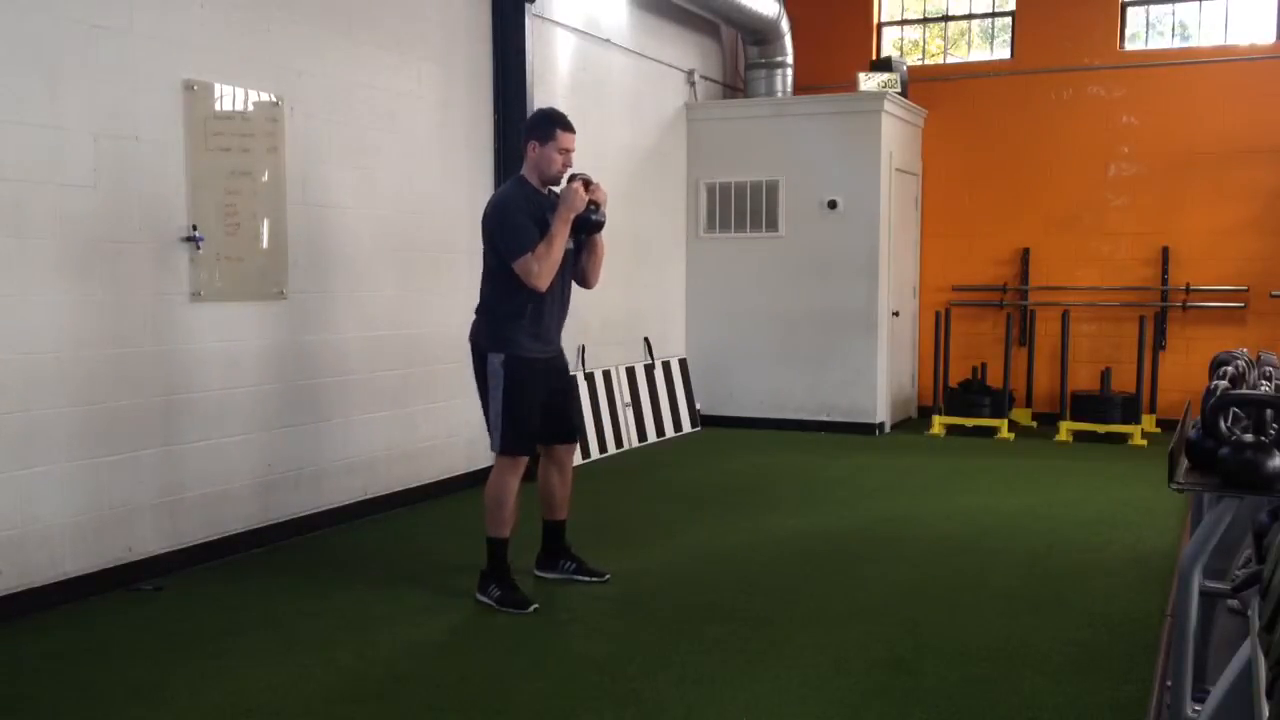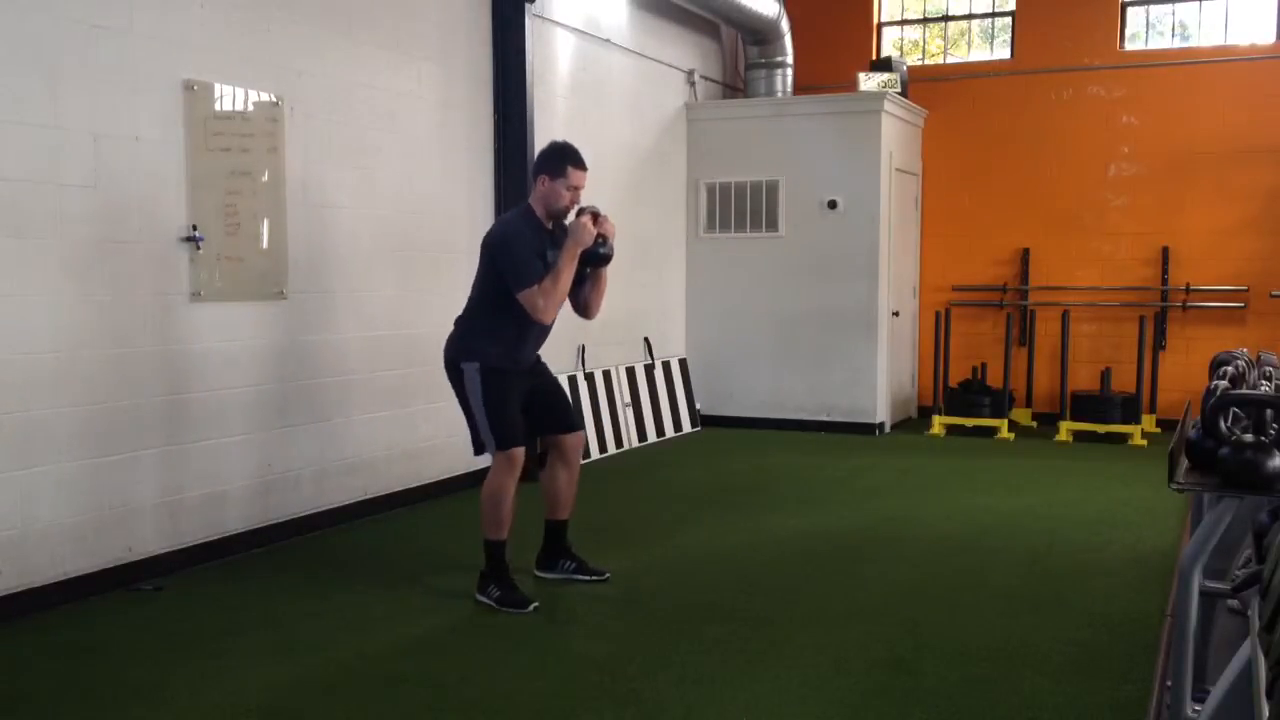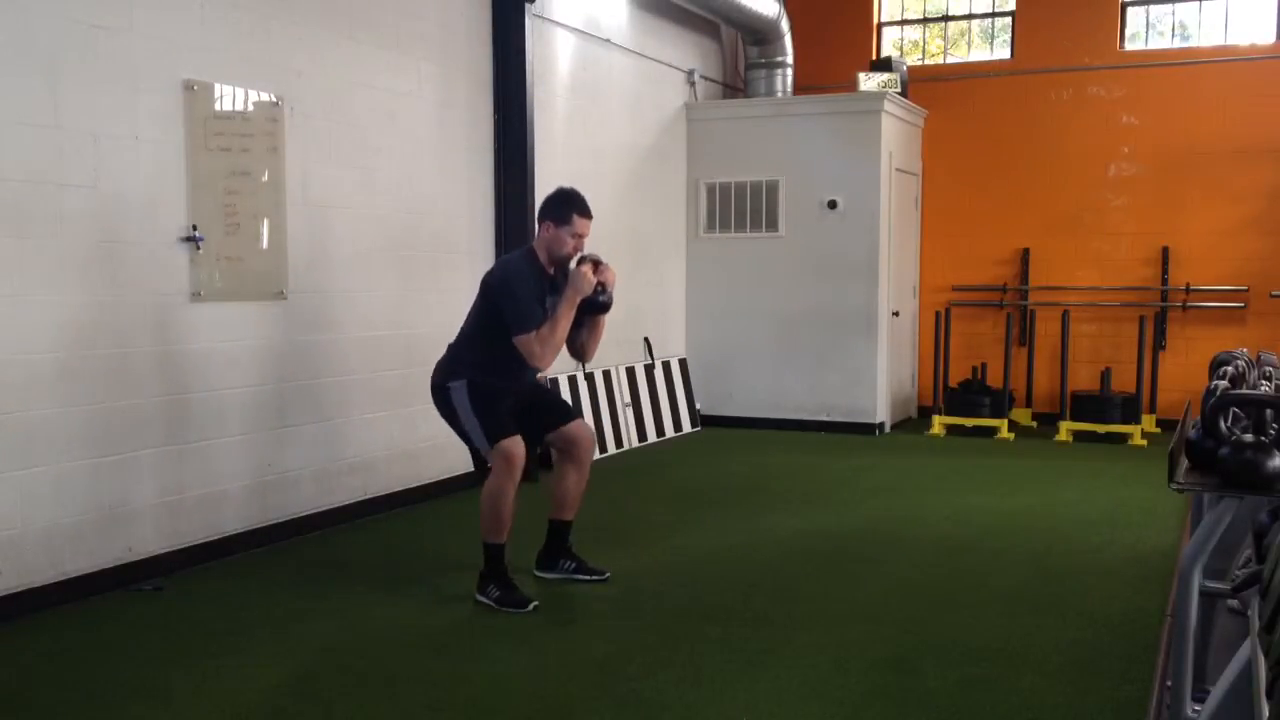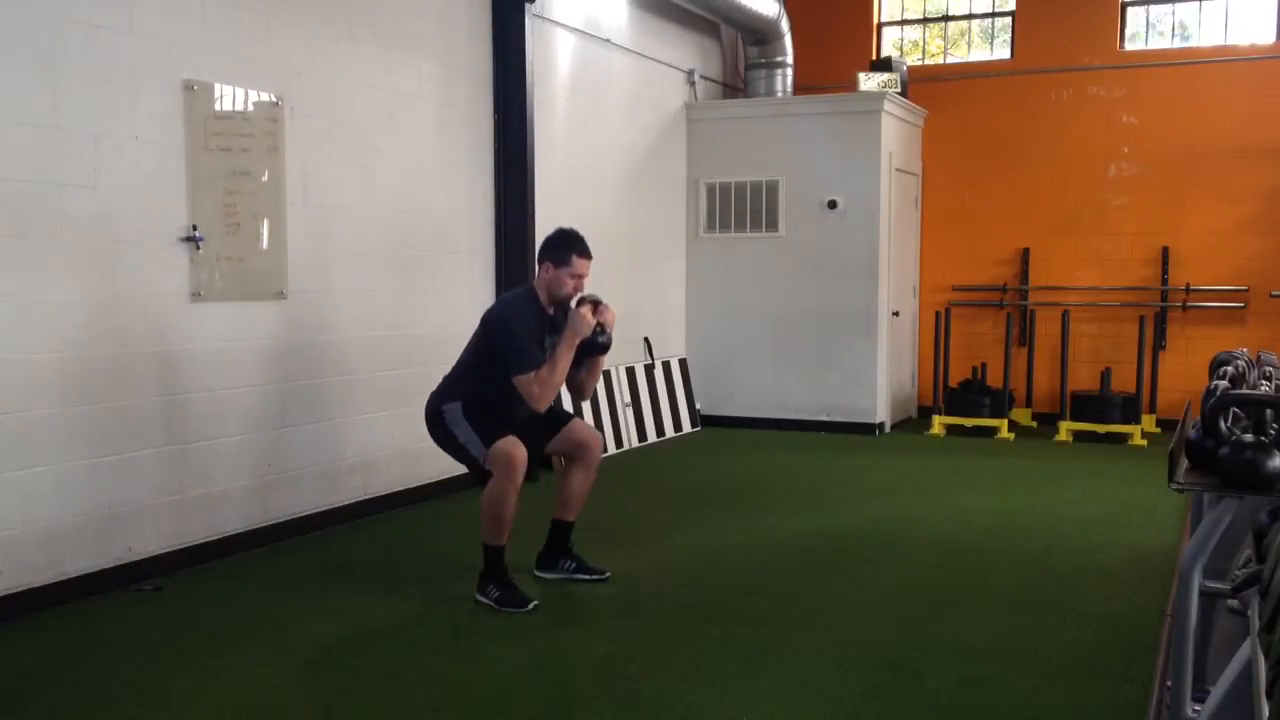
dt=0.3s
person 1, frame 1
left shoulder: (558, 201)
right shoulder: (509, 203)
left elbow: (587, 277)
right elbow: (537, 276)
right wrist: (564, 215)
left hip: (547, 349)
right hip: (508, 351)
left knee: (562, 450)
right knee: (513, 458)
left ankle: (554, 553)
right ankle: (494, 575)
person 1, frame 2
left shoulder: (562, 233)
right shoulder: (512, 233)
left elbow: (587, 309)
right elbow: (544, 309)
right wrist: (573, 249)
left hip: (522, 359)
right hip: (479, 360)
left knee: (570, 442)
right knee: (511, 455)
left ankle: (554, 553)
right ankle: (493, 576)
person 1, frame 3
left shoulder: (562, 275)
right shoulder: (513, 275)
left elbow: (583, 353)
right elbow: (540, 356)
right wrist: (573, 296)
left hip: (514, 383)
right hip: (467, 382)
left knee: (580, 440)
right knee: (510, 455)
left ankle: (555, 552)
right ankle: (492, 575)
person 1, frame 4
left shoulder: (562, 313)
right shoulder: (514, 315)
left elbow: (581, 391)
right elbow: (540, 399)
right wrist: (572, 337)
left hip: (509, 409)
right hip: (458, 409)
left knee: (588, 443)
right knee: (512, 458)
left ankle: (555, 553)
right ankle: (492, 577)
